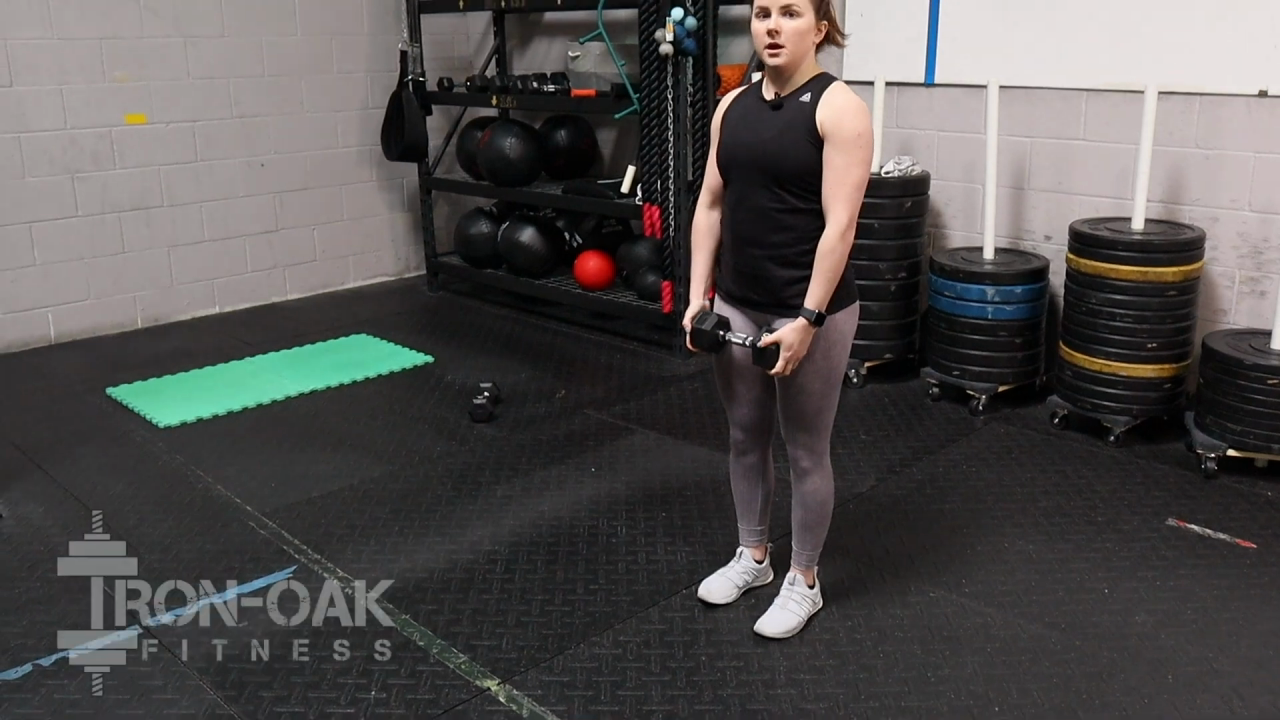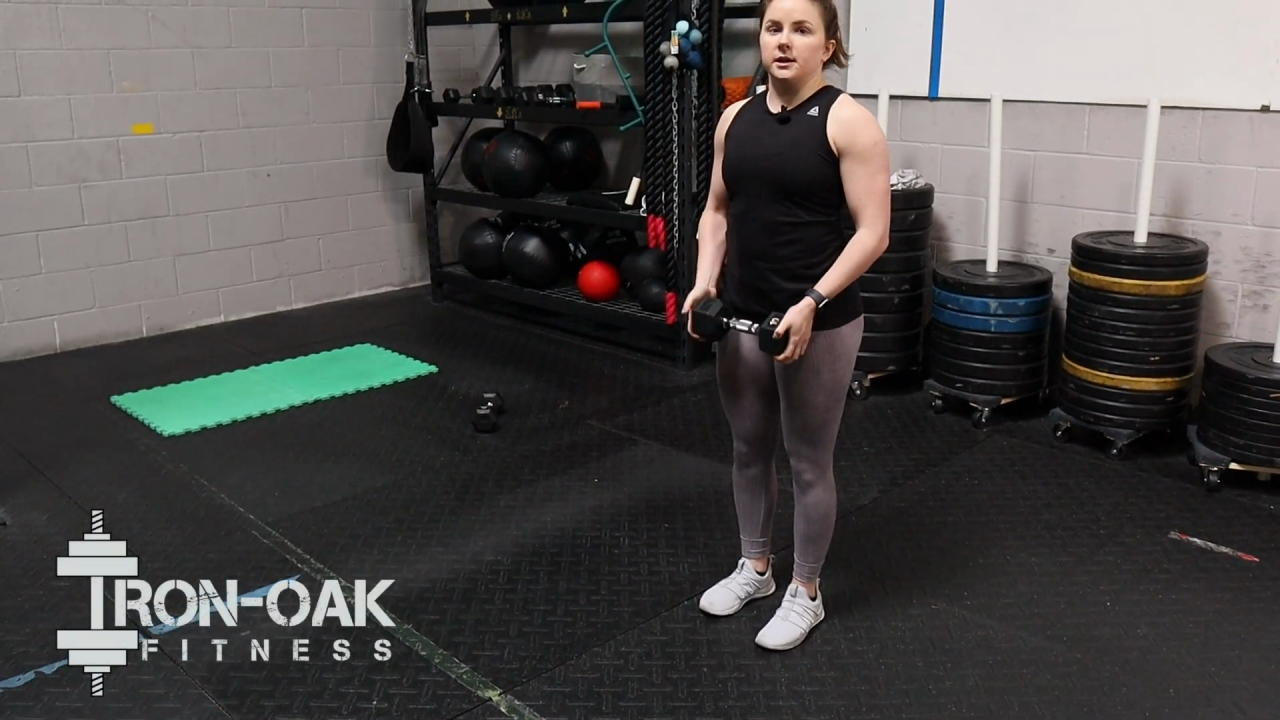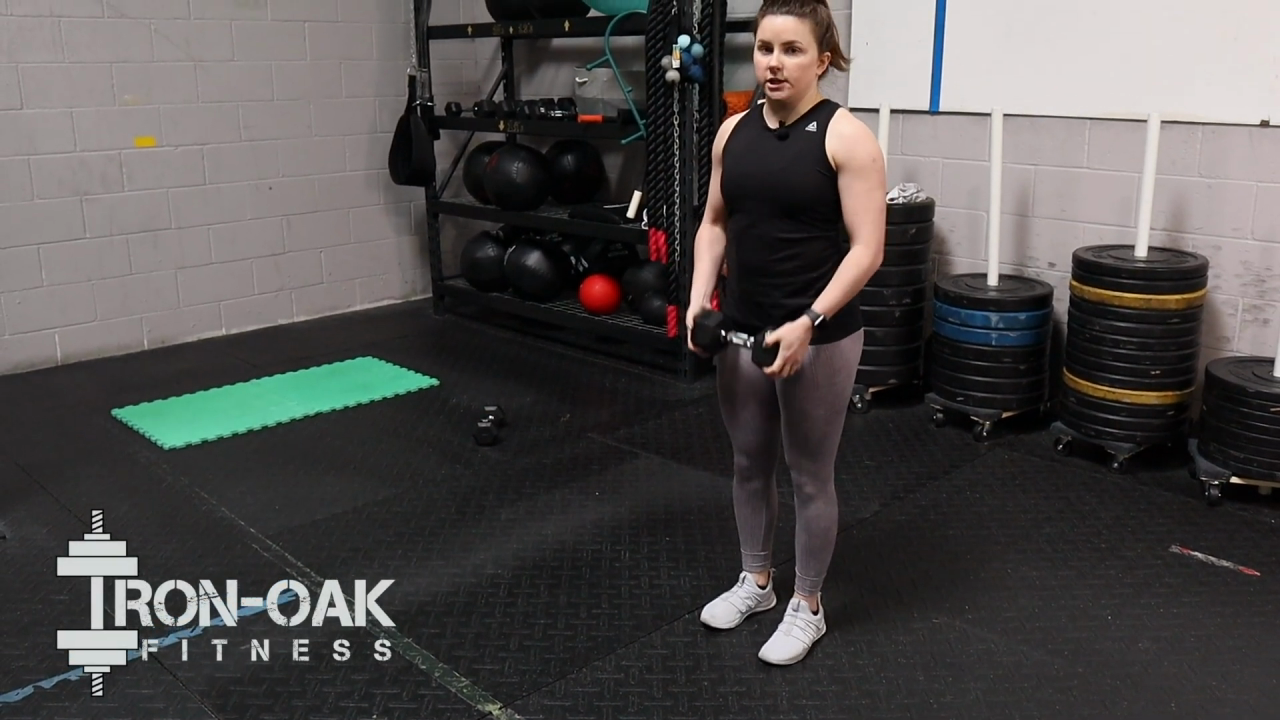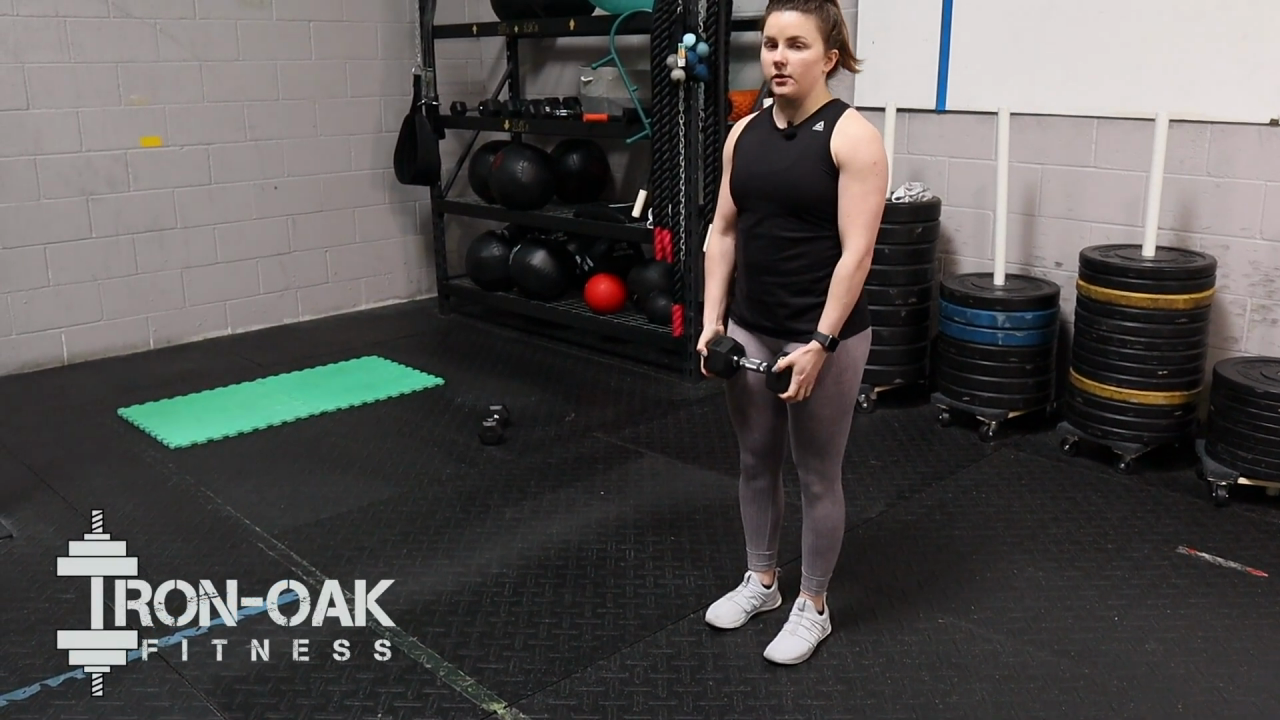
dt=1s
person 1, frame 1
left shoulder: (839, 107)
right shoulder: (733, 105)
left elbow: (840, 225)
right elbow: (710, 205)
left wrist: (808, 319)
right wrist: (697, 291)
left hip: (810, 309)
right hip: (737, 302)
left knee: (805, 450)
right knee: (745, 436)
left ankle: (804, 581)
right ankle: (752, 555)
person 1, frame 2
left shoulder: (847, 120)
right shoulder: (736, 117)
left elbow: (873, 231)
left wrist: (813, 302)
right wrist: (705, 280)
left hip: (818, 320)
right hip: (743, 314)
left knee: (808, 461)
right knee: (748, 448)
left ankle: (805, 593)
right ankle: (753, 567)
person 1, frame 3
left shoulder: (845, 136)
right shoulder: (734, 130)
left elbow: (867, 249)
right elbow: (715, 222)
left wrist: (809, 322)
right wrist: (700, 297)
left hip: (817, 335)
right hip: (744, 328)
left knee: (809, 474)
right knee: (748, 461)
left ankle: (807, 607)
right ankle: (755, 581)
person 1, frame 4
left shoulder: (852, 136)
right shoulder: (744, 133)
left elbow: (856, 251)
right elbow: (724, 232)
left wrist: (820, 344)
right wrist: (712, 317)
left hip: (823, 334)
right hip: (750, 327)
left knee: (817, 474)
right knee: (755, 460)
left ankle: (813, 606)
right ankle: (761, 580)
